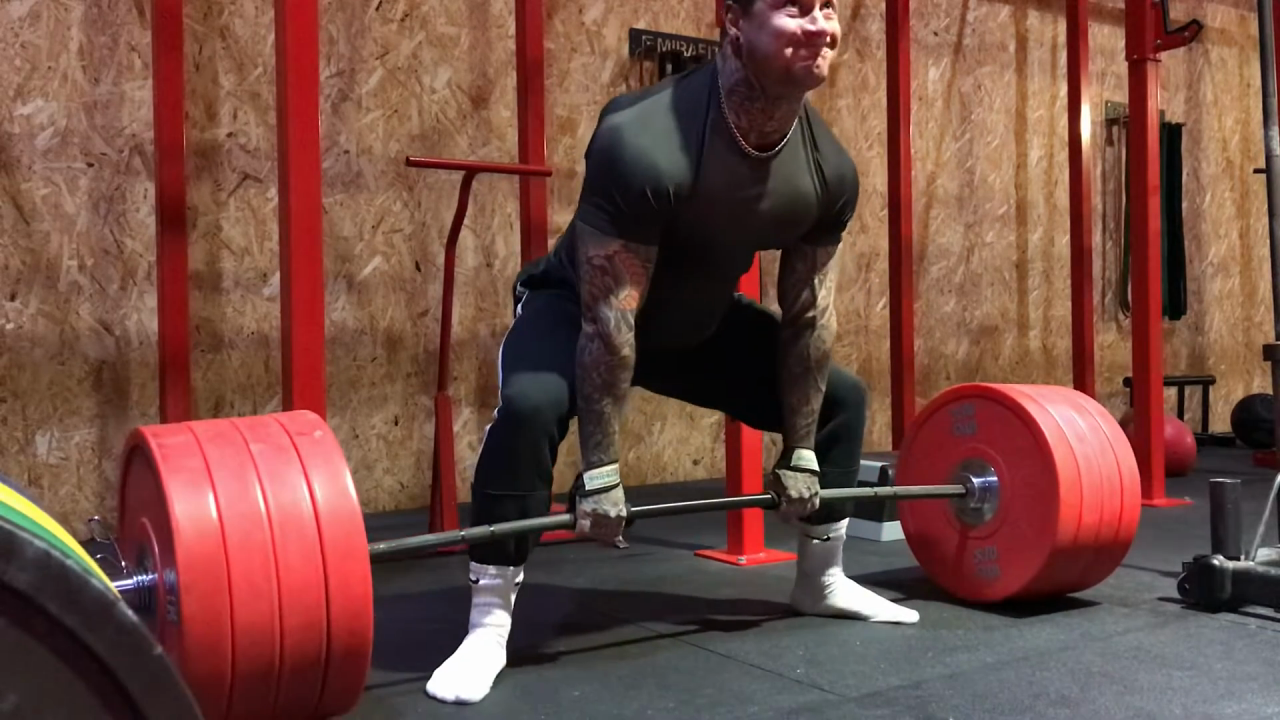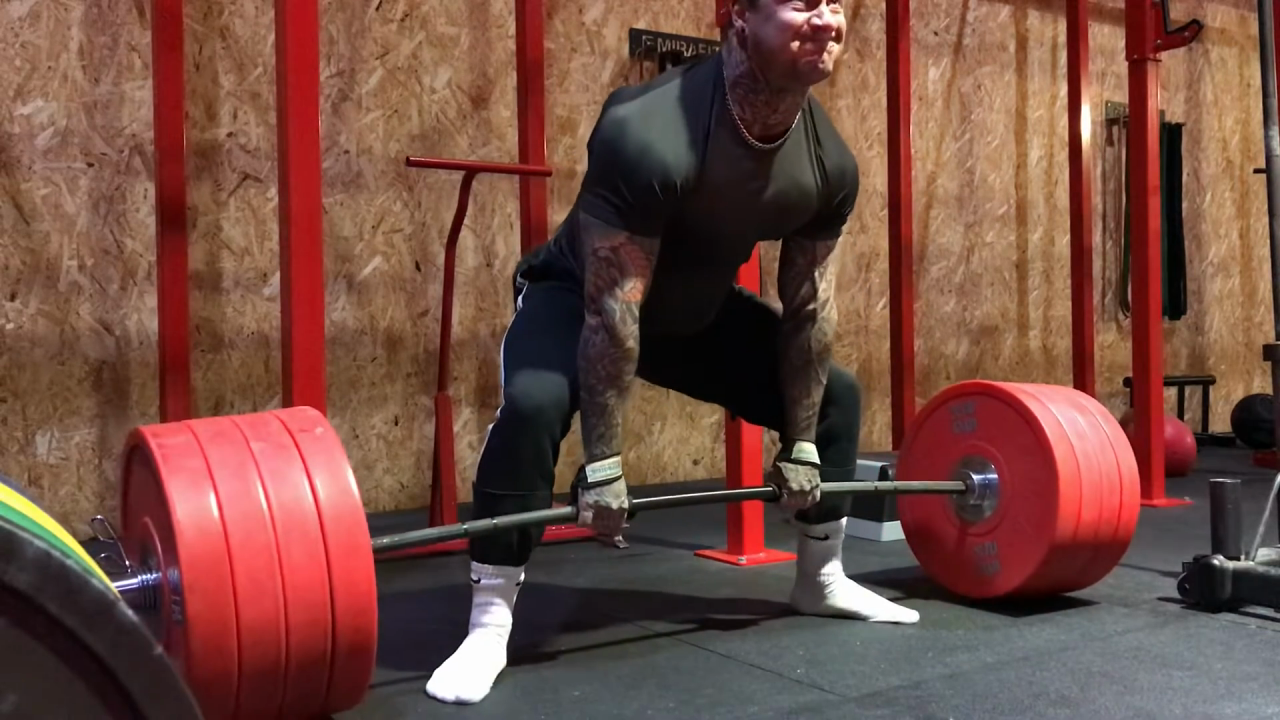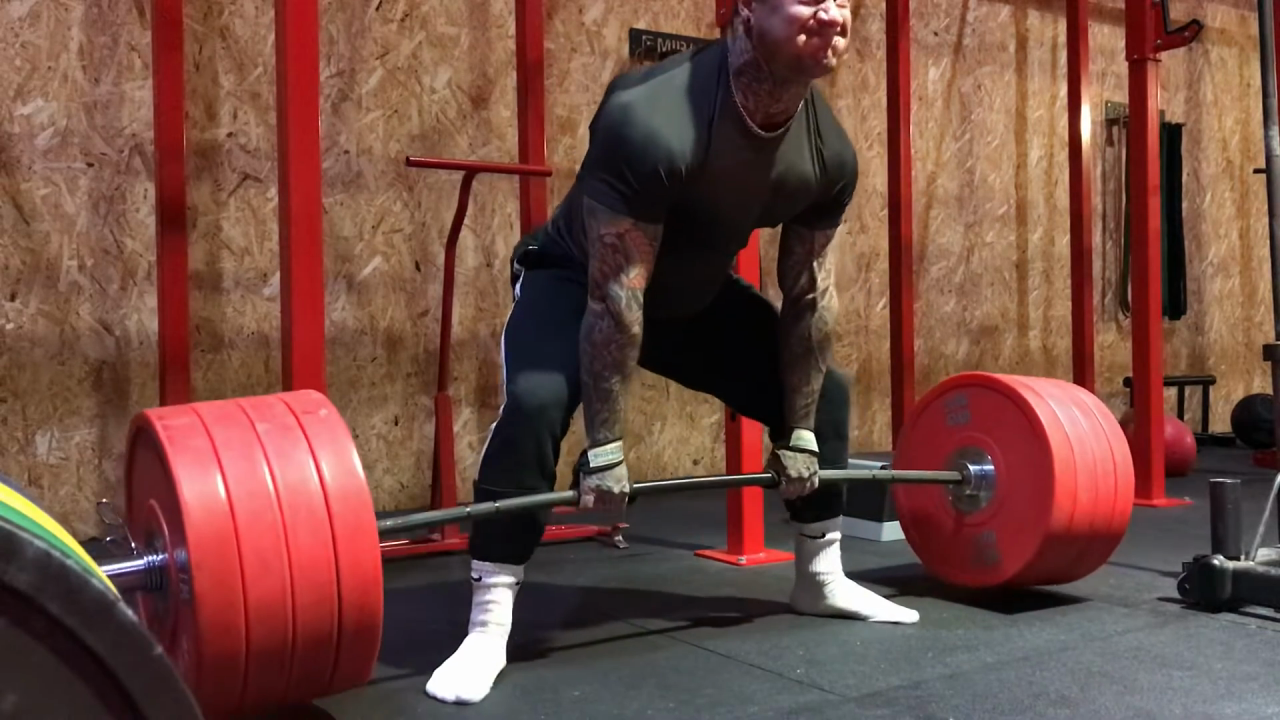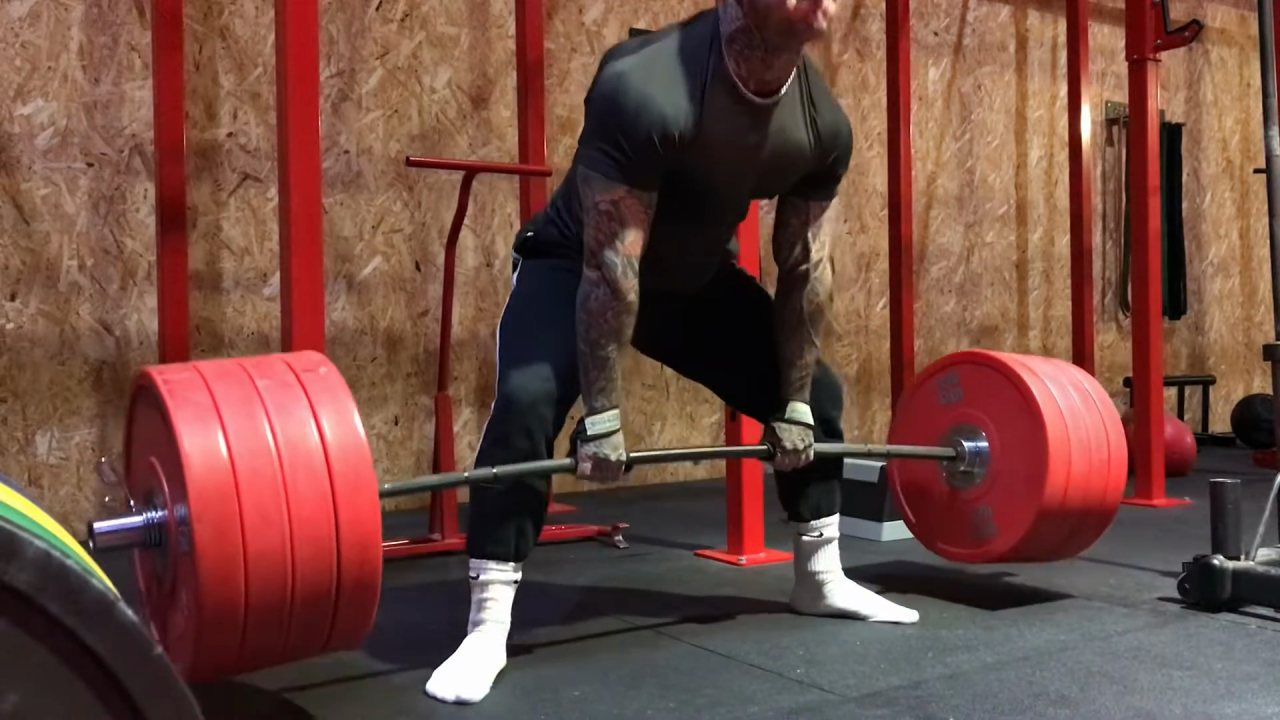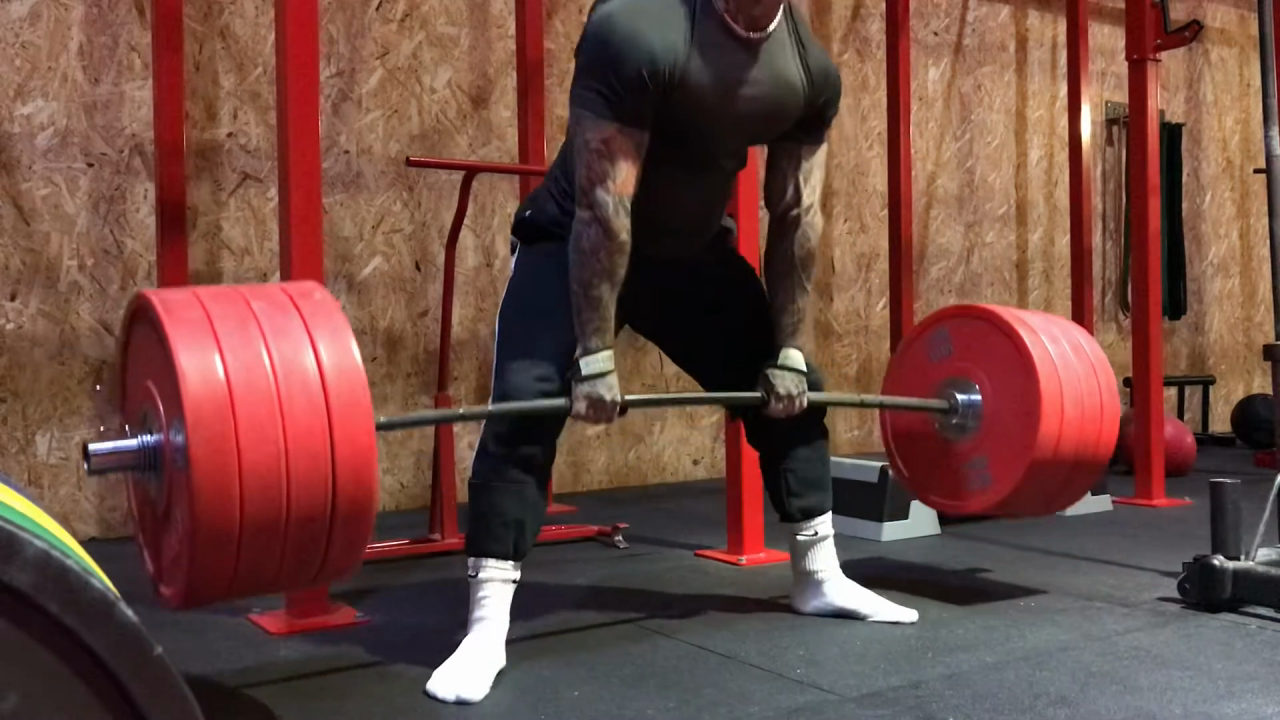
dt=0.3s
person 1, frame 1
left shoulder: (829, 169)
right shoulder: (645, 141)
left elbow: (808, 315)
right elbow: (610, 319)
left wrist: (800, 454)
right wrist: (600, 473)
left hip: (701, 319)
right hip: (577, 305)
left knee: (839, 395)
right knee: (531, 406)
left ankle: (822, 580)
right ankle: (489, 623)
person 1, frame 2
left shoulder: (829, 163)
right shoulder: (648, 133)
left elbow: (809, 309)
right elbow: (612, 313)
left wrist: (801, 448)
right wrist: (604, 466)
left hip: (700, 307)
right hip: (579, 293)
left knee: (834, 394)
right knee: (536, 405)
left ankle: (822, 579)
right ankle: (489, 626)
person 1, frame 3
left shoulder: (828, 151)
right shoulder: (652, 119)
left elbow: (809, 296)
right elbow: (616, 300)
left wrist: (798, 433)
right wrist: (605, 449)
left hip: (698, 292)
right hip: (576, 279)
left knee: (823, 392)
right knee: (537, 403)
left ankle: (821, 578)
right ankle: (489, 626)
person 1, frame 4
left shoulder: (822, 122)
right shoulder: (647, 88)
left elbow: (805, 270)
right elbow: (610, 266)
left wrist: (793, 407)
right wrist: (602, 421)
left hip: (697, 274)
right hip: (573, 262)
left knee: (815, 393)
right knee: (527, 401)
left ankle: (822, 579)
right ankle: (488, 626)
person 1, frame 5
left shoulder: (811, 70)
left elbow: (796, 217)
right elbow: (603, 204)
left wrist: (786, 353)
right wrist: (594, 359)
left hip: (695, 250)
right hip: (572, 240)
left knee: (790, 392)
right knee: (527, 396)
left ankle: (819, 576)
right ankle: (487, 624)
